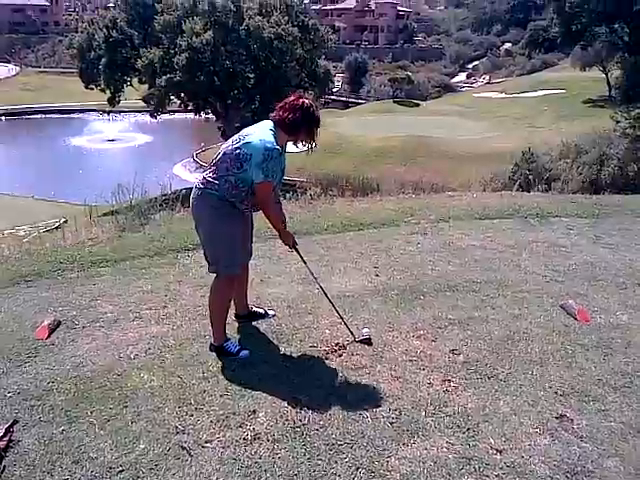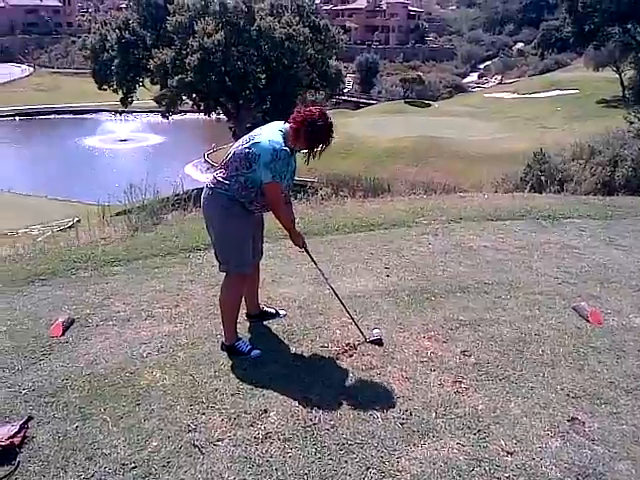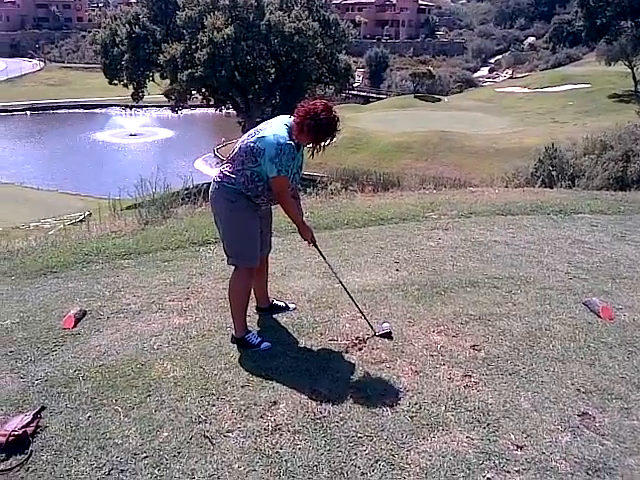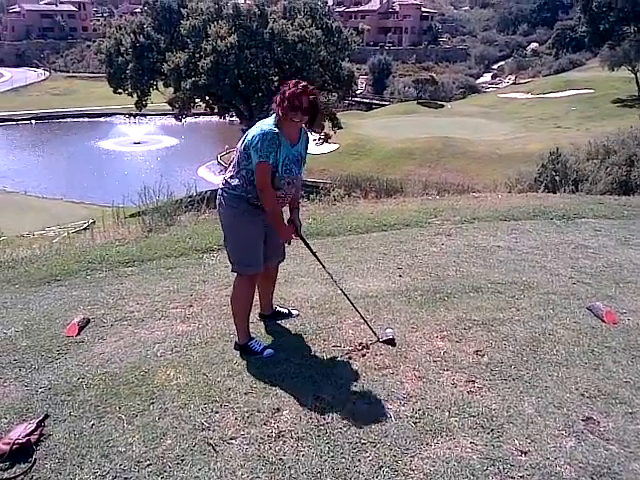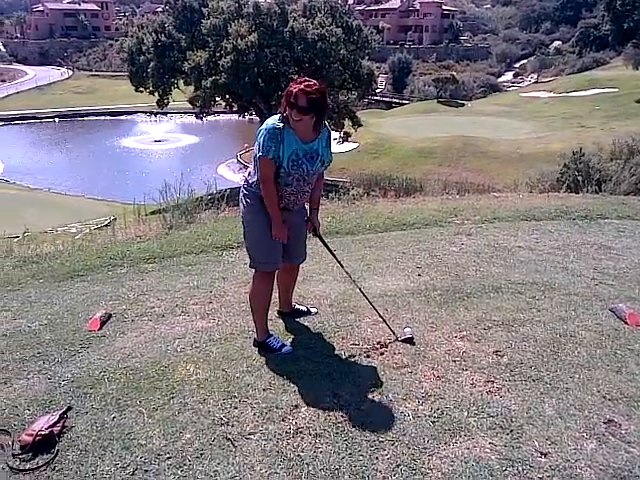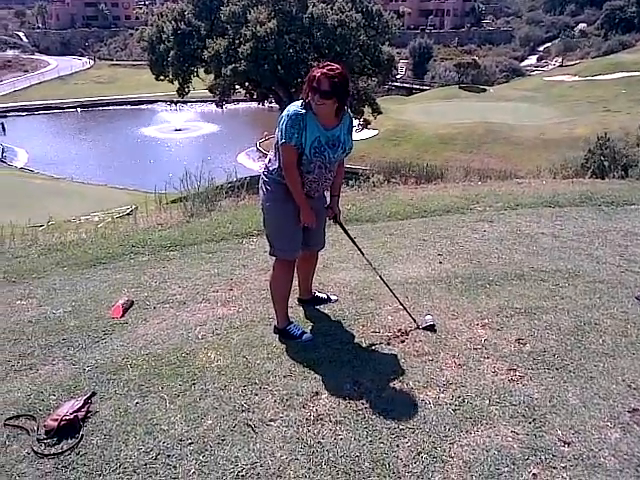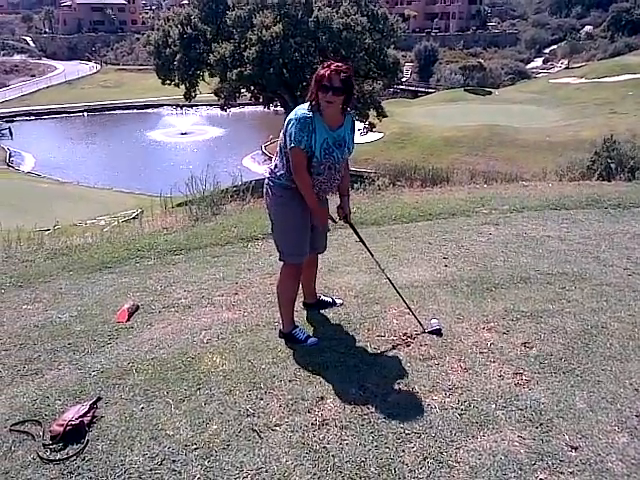
dt=0.5s
person 1, frame 1
left shoulder: (271, 131)
right shoulder: (265, 148)
left elbow: (270, 188)
right elbow: (265, 200)
left wrist: (280, 214)
right wrist: (283, 232)
left hip: (235, 203)
right hip: (215, 205)
left knee: (242, 260)
right knee: (227, 272)
left ankle: (243, 310)
right ankle: (219, 341)
person 1, frame 2
left shoulder: (283, 132)
right shoulder: (274, 150)
left elbow: (281, 187)
right elbow: (275, 200)
left wrist: (290, 214)
right wrist: (293, 232)
left hip: (246, 202)
right hip: (225, 204)
left knee: (252, 260)
right knee: (238, 271)
left ankle: (254, 309)
right ankle: (230, 340)
person 1, frame 3
left shoulder: (291, 127)
right shoulder: (280, 144)
left elbow: (290, 179)
right elbow: (281, 194)
left wrist: (298, 206)
right wrist: (302, 226)
left hip: (255, 197)
right hip: (233, 198)
left knee: (261, 254)
right knee: (246, 265)
left ankle: (264, 303)
right ankle: (240, 333)
person 1, frame 4
left shoulder: (301, 135)
right shoulder: (267, 134)
left elbow: (294, 177)
right elbow: (263, 186)
left wrist: (294, 213)
right wrist: (280, 224)
left hip: (266, 205)
right hip: (240, 205)
left knee: (271, 262)
right knee: (249, 271)
left ankle: (267, 309)
right ankle: (243, 339)
person 1, frame 5
left shoulder: (323, 133)
right shoulder: (273, 130)
left elbow: (318, 175)
right elbow: (266, 180)
left wrist: (313, 212)
right wrist: (276, 221)
left hip: (295, 205)
right hip: (261, 204)
left knee: (292, 261)
right knee: (266, 269)
left ankle: (286, 307)
right ankle: (262, 335)
person 1, frame 6
left shoulder: (345, 119)
right shoulder: (295, 116)
left elbow: (338, 162)
right elbow: (289, 167)
left wrist: (334, 199)
right wrist: (304, 207)
left hip: (314, 192)
right hip: (282, 191)
left knee: (311, 248)
right knee: (286, 256)
left ankle: (306, 294)
right ankle: (282, 323)
person 1, frame 7
left shoulder: (348, 120)
right shoulder: (302, 119)
left elbow: (343, 162)
right elbow: (299, 172)
left wrist: (344, 199)
right wrist: (318, 210)
left hip: (315, 193)
right hip: (287, 193)
left knee: (312, 251)
right knee: (294, 260)
left ankle: (311, 298)
right ankle: (288, 327)
